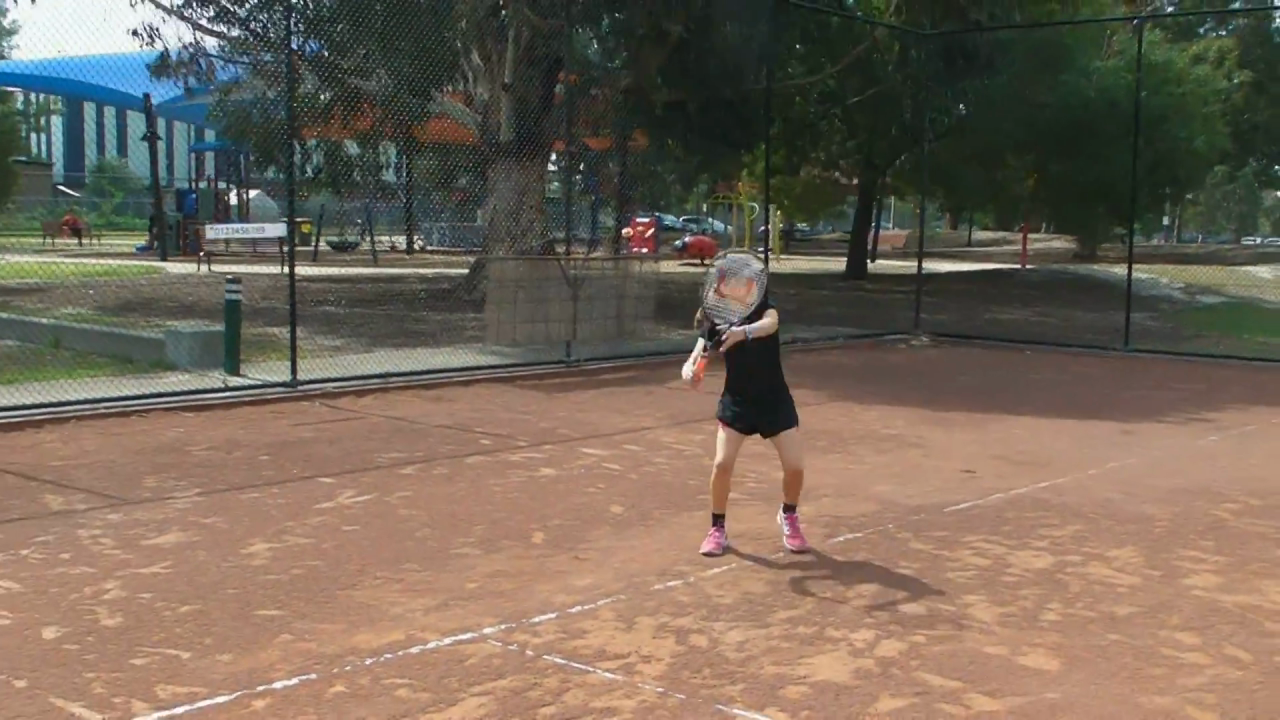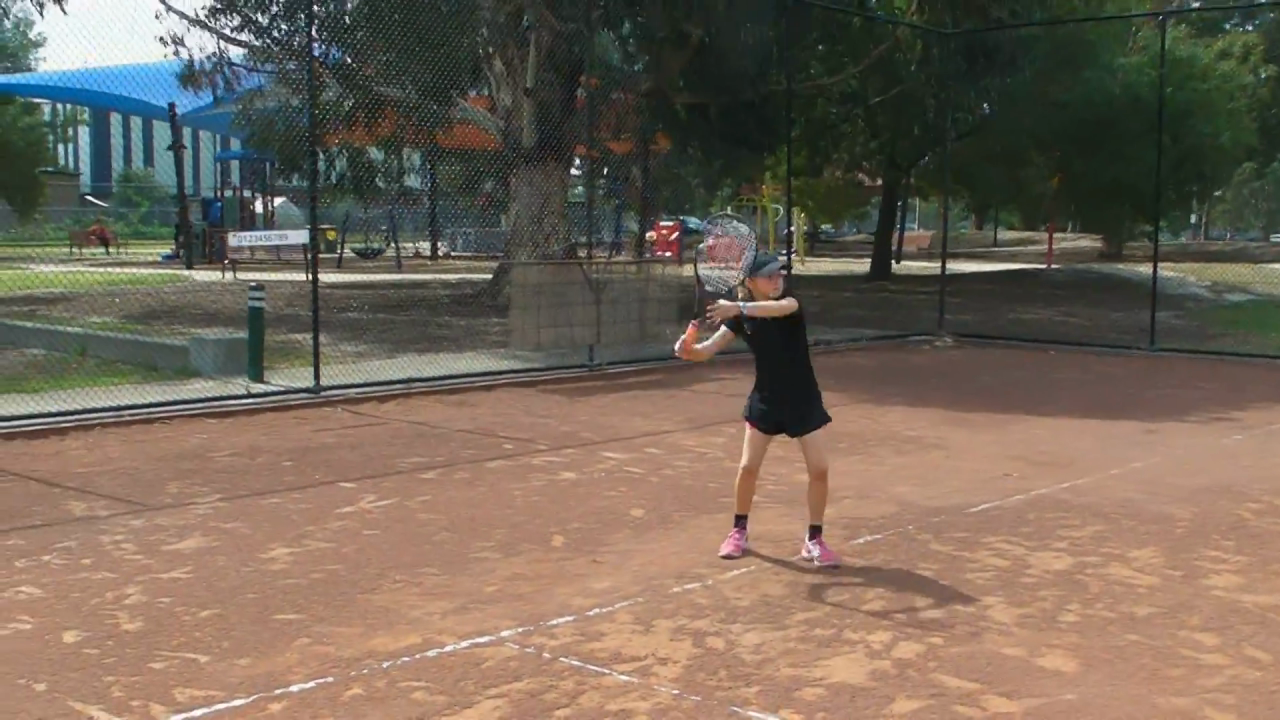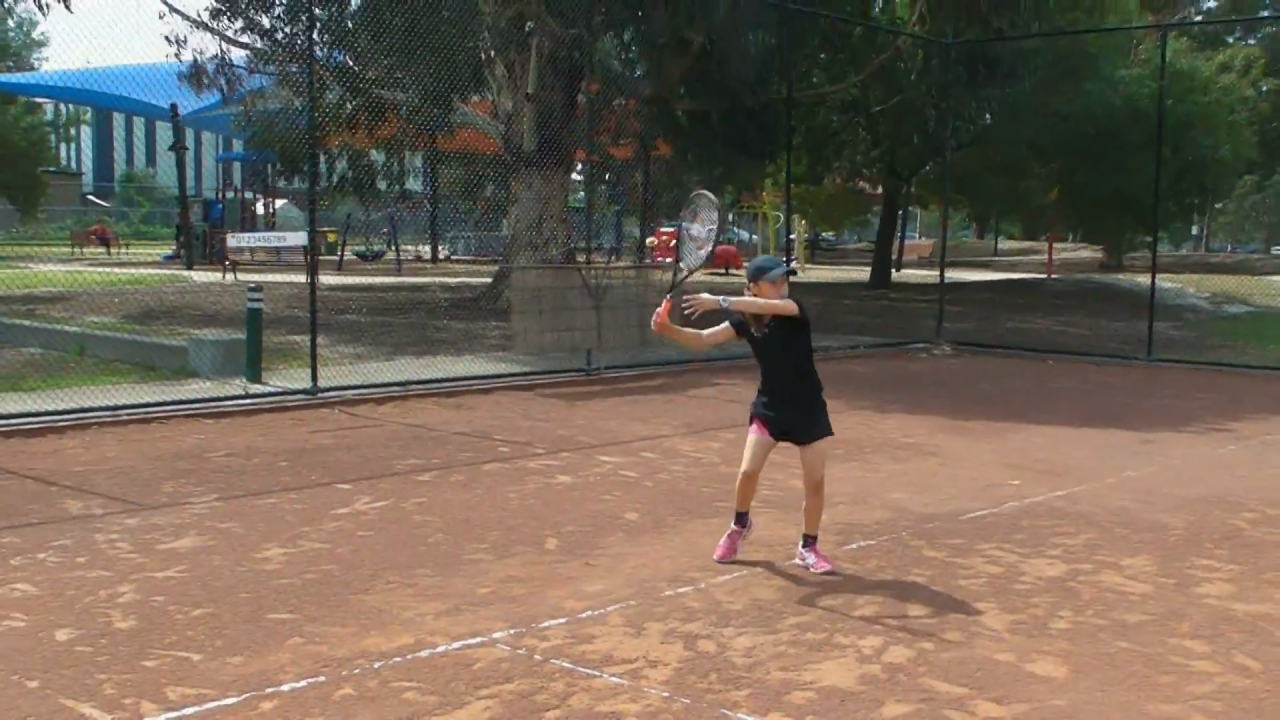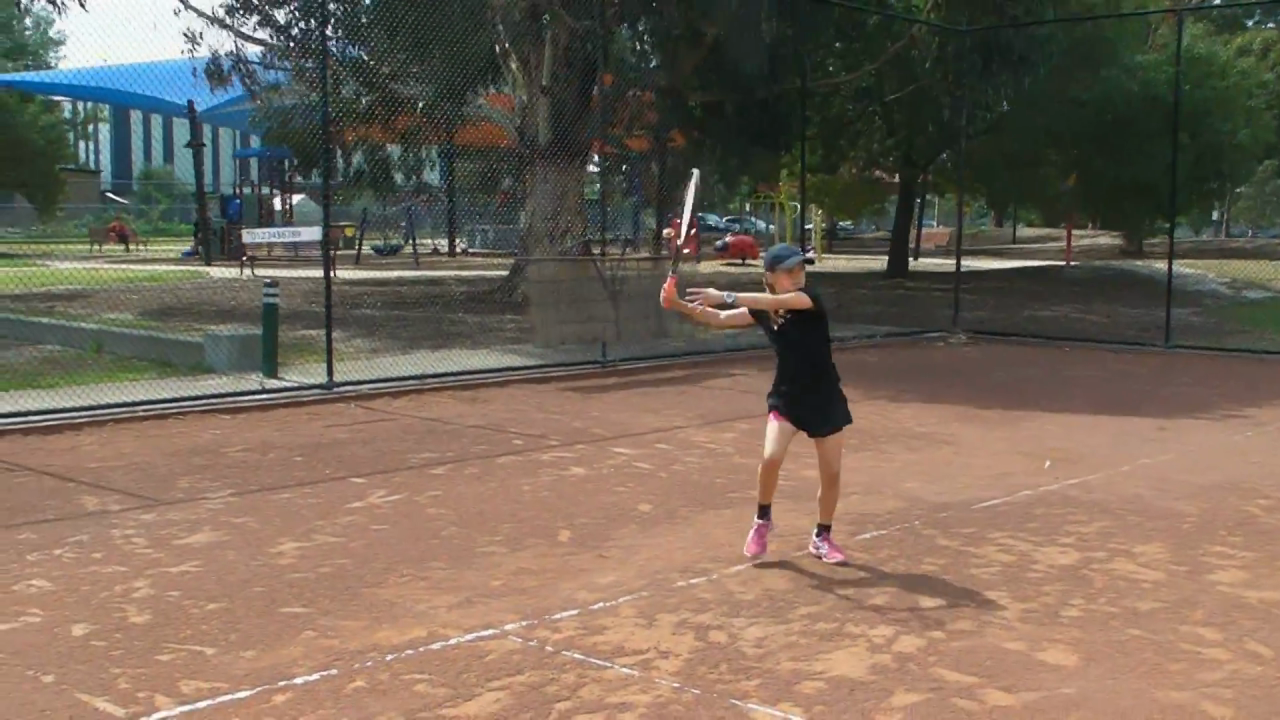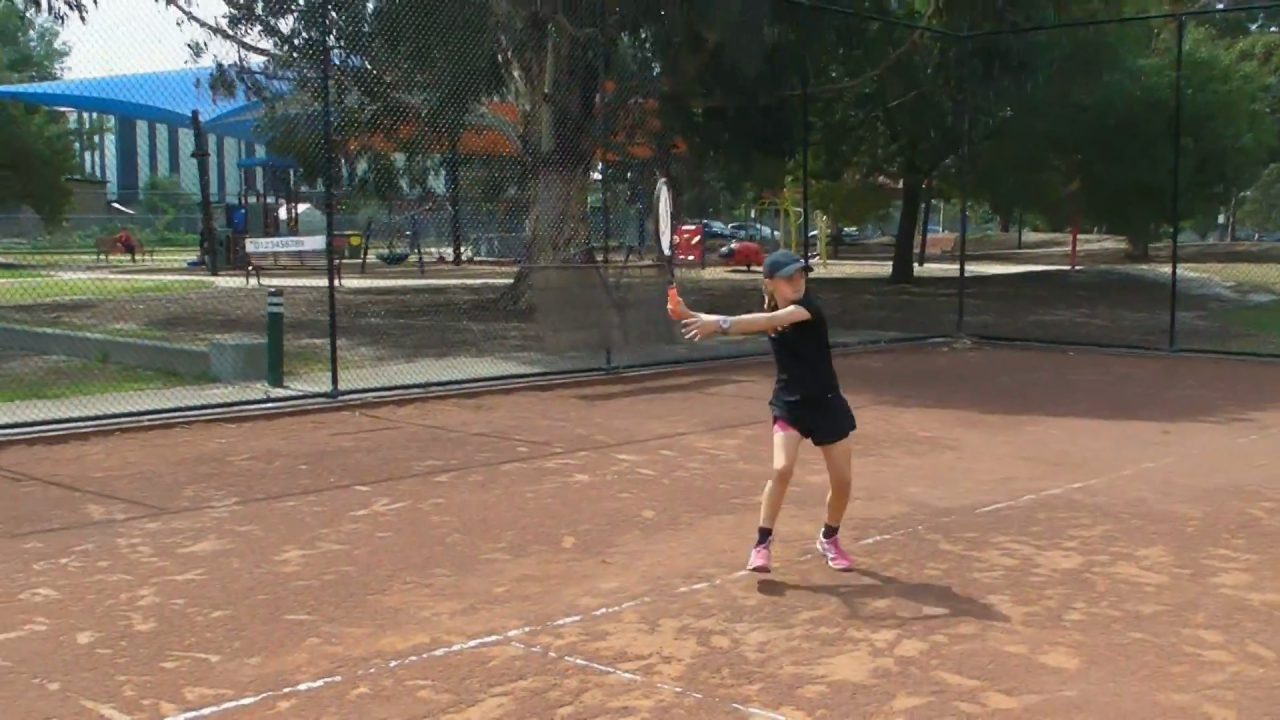
dt=0.1s
person 1, frame 1
left shoulder: (766, 313)
right shoulder: (714, 328)
left elbow: (768, 325)
right elbow: (694, 361)
left wrist: (745, 331)
right wrist: (690, 373)
left hip: (775, 402)
right hip: (737, 403)
left knee: (795, 468)
right knee: (722, 466)
left ankle: (788, 514)
right ankle: (717, 530)
person 1, frame 2
left shoulder: (790, 304)
right shoulder: (738, 320)
left elbow: (778, 307)
right elbow: (708, 350)
left wrist: (740, 307)
right wrist: (688, 349)
left hip: (802, 398)
right hip: (764, 400)
left knee: (819, 470)
right knee: (748, 467)
left ankle: (814, 540)
right ankle: (739, 529)
person 1, frame 3
left shoulder: (793, 309)
right shoulder: (746, 322)
left elbow: (765, 306)
right elbow: (701, 340)
left wrist: (719, 302)
right wrist: (668, 328)
left hip: (808, 407)
right hip: (770, 406)
left knee: (815, 480)
right knee: (748, 471)
left ankle: (808, 548)
right ankle: (738, 527)
person 1, frame 4
left shoulder: (810, 301)
right shoulder: (763, 311)
left elbow: (778, 300)
right elbow: (719, 319)
left wrist: (725, 297)
right wrist: (680, 305)
left hip: (824, 397)
right hip: (786, 396)
left knee: (831, 474)
right knee: (770, 459)
left ankle: (822, 537)
right ankle: (763, 520)
person 1, frame 5
left shoulder: (809, 308)
right shoulder: (767, 314)
left elbow: (771, 320)
right elbow: (738, 323)
left wrist: (720, 324)
right wrist: (690, 316)
left hip: (825, 403)
right hip: (789, 405)
left knee: (842, 481)
right knee: (782, 469)
left ankle: (830, 540)
right ankle: (763, 543)
